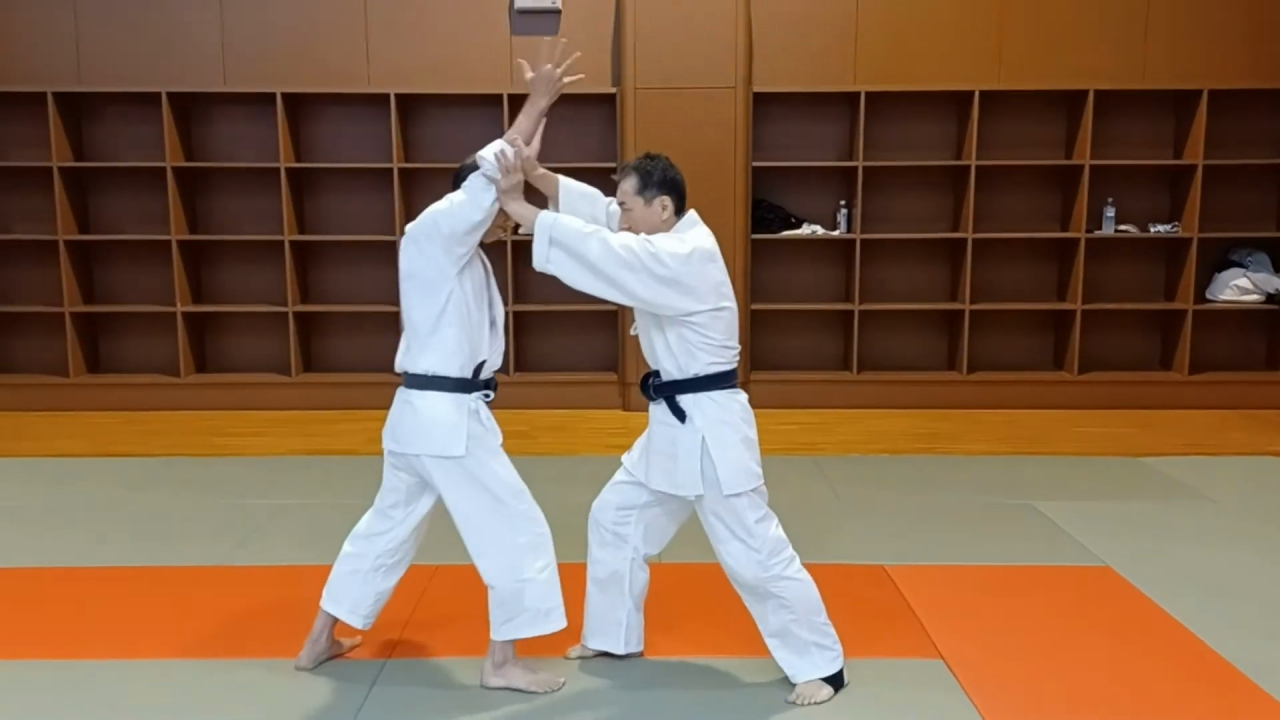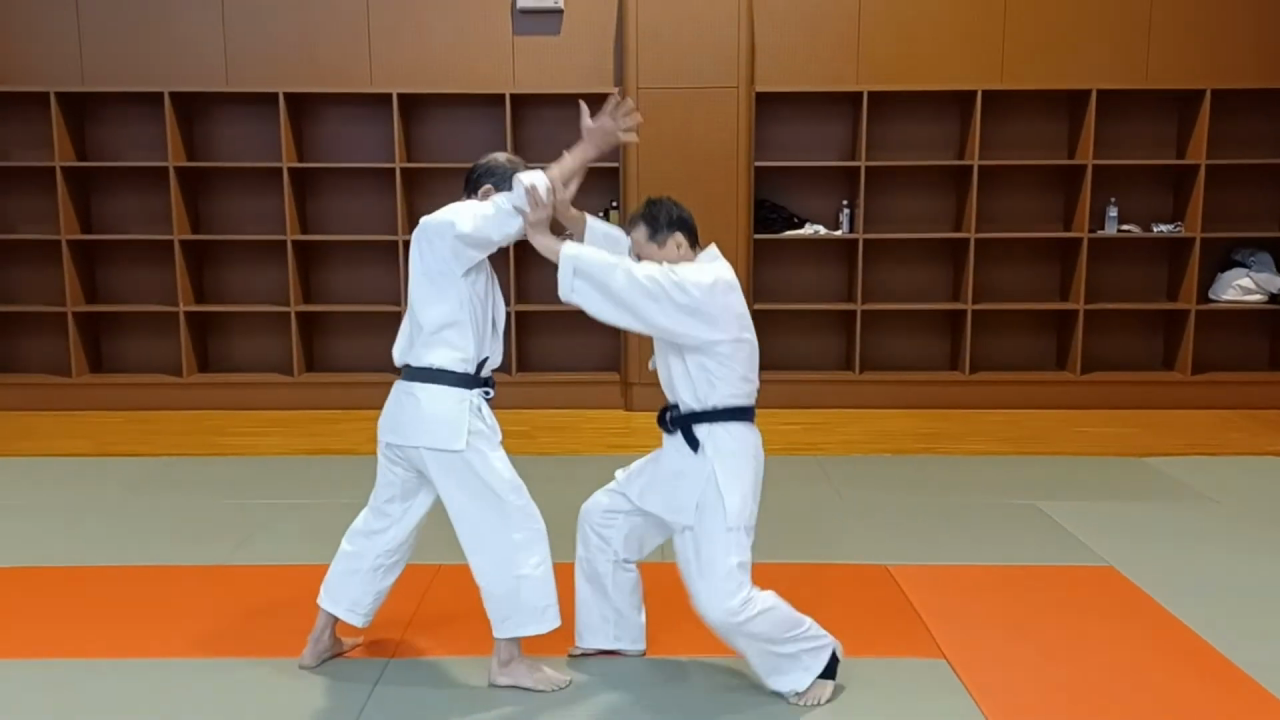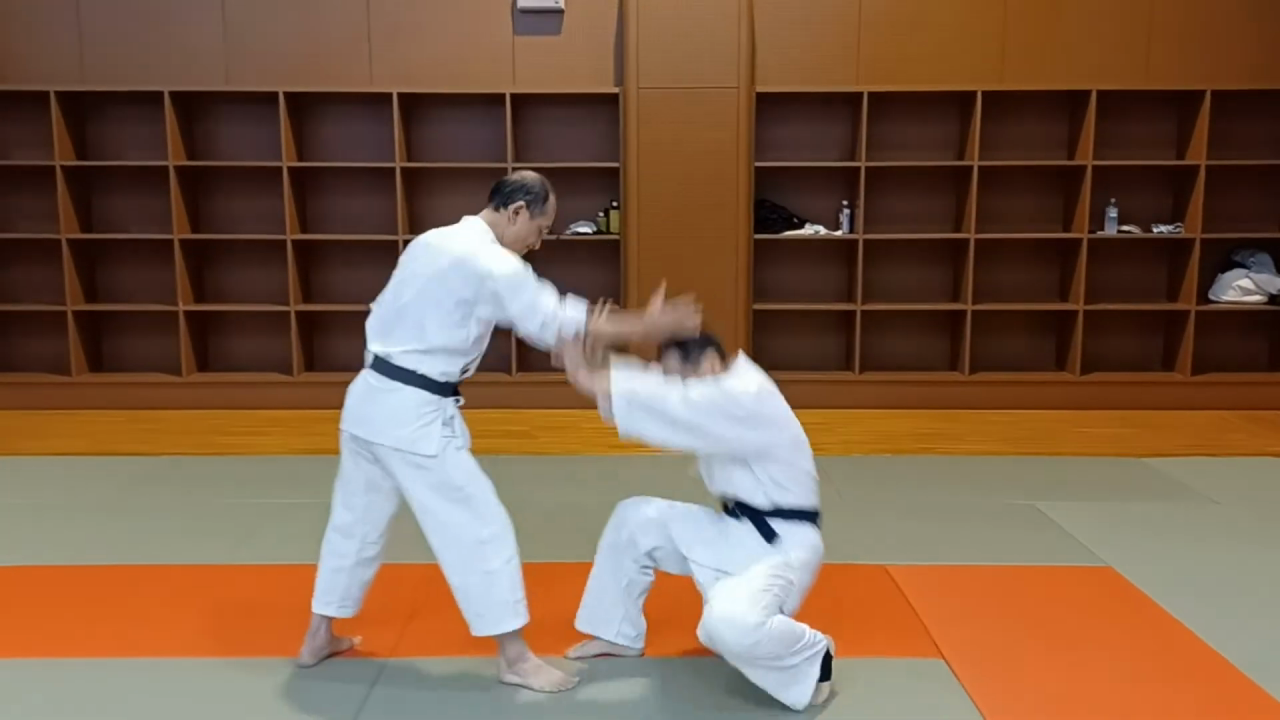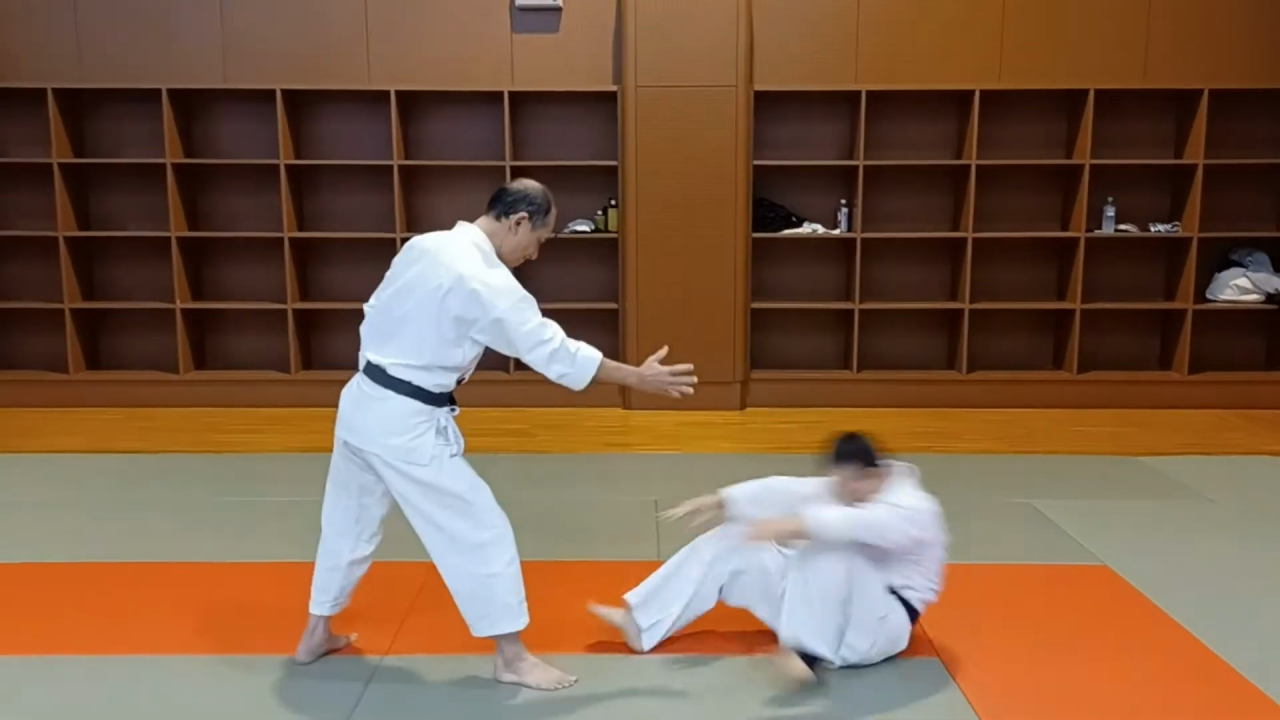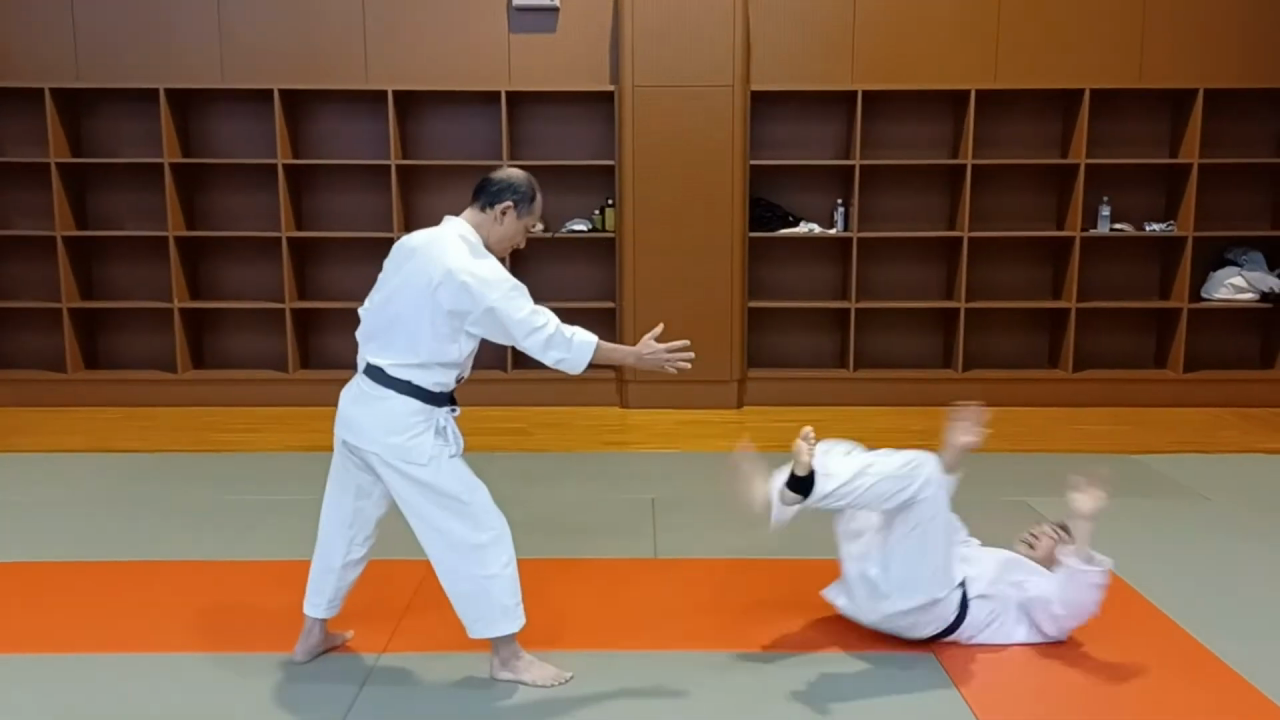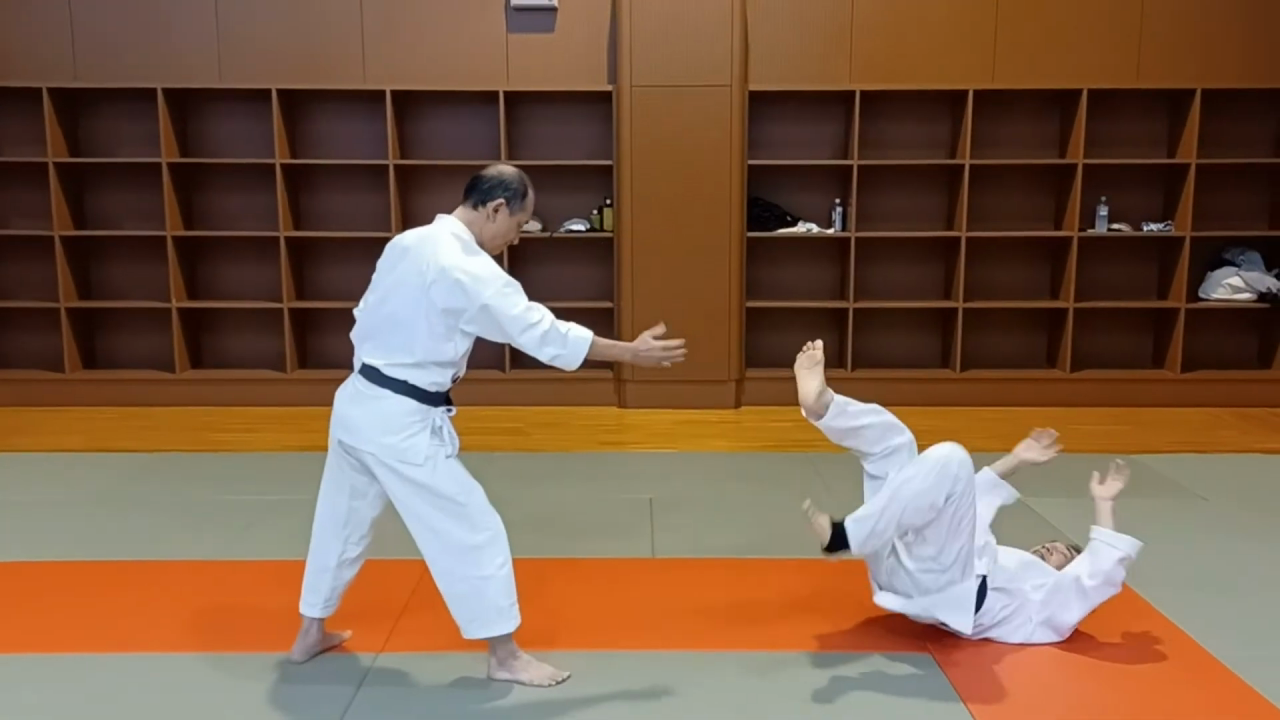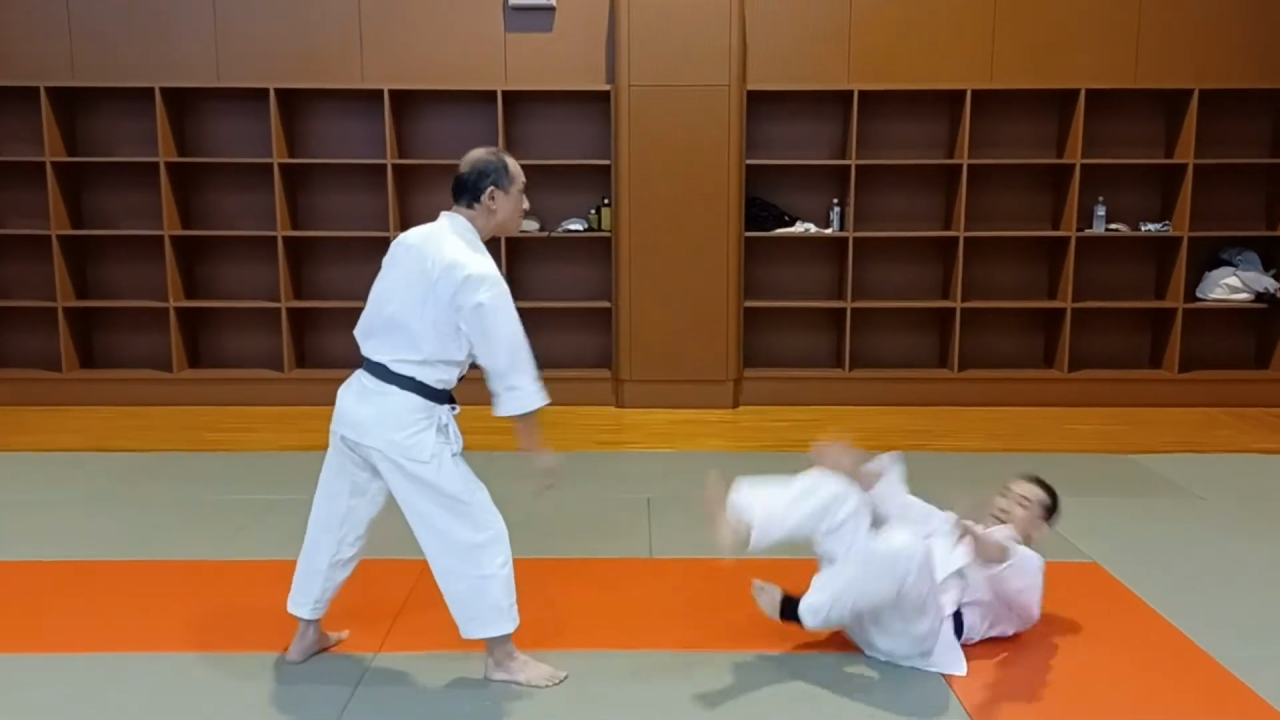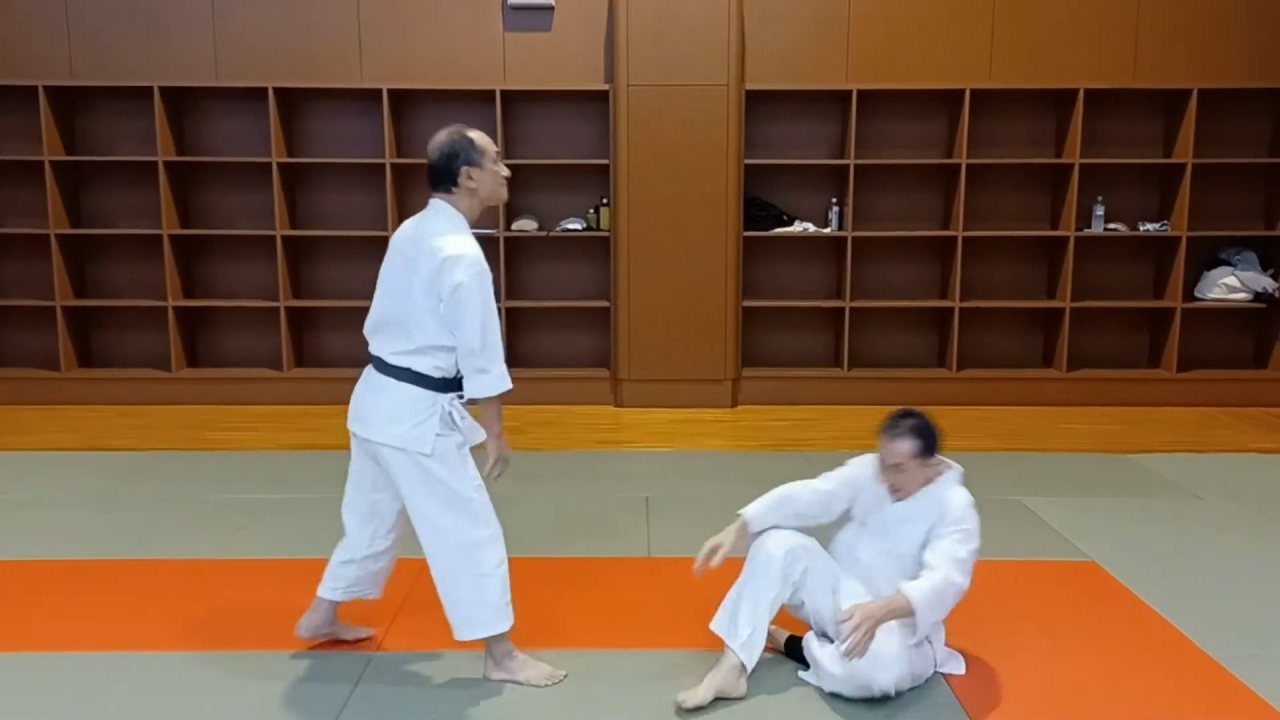
dt=0.3s
person 1, frame 1
left shoulder: (459, 250)
right shoulder: (432, 232)
right elbow: (489, 176)
right wrist: (538, 103)
left hip: (420, 413)
right hip: (447, 417)
left knee: (388, 525)
right knee: (515, 530)
left ankle: (320, 639)
right ankle: (501, 660)
person 1, frame 2
left shoulder: (455, 244)
right shoulder: (444, 227)
right elbow: (520, 206)
right wrist: (590, 147)
left hip: (412, 405)
right hip: (446, 414)
left knee: (384, 521)
right knee: (511, 524)
left ankle: (321, 638)
right ankle: (510, 659)
person 1, frame 3
left shoulder: (435, 241)
right shoulder: (486, 261)
left elbow: (386, 312)
right elbow: (556, 320)
right wrist: (646, 327)
left hip: (371, 395)
right hip: (416, 415)
left knee: (355, 518)
right knee: (479, 528)
left ankle: (319, 636)
right ankle: (514, 656)
person 1, frame 4
left shoulder: (423, 245)
right shoulder: (488, 283)
left elbow: (375, 313)
right elbow: (555, 353)
right wrist: (639, 377)
left hip: (361, 403)
right hip: (409, 425)
left knee: (348, 522)
right knee: (480, 532)
left ankle: (316, 633)
right ankle: (511, 656)
person 1, frame 5
left shoulder: (414, 244)
right shoulder: (476, 274)
left elbow: (372, 316)
right elbow: (549, 338)
right wrist: (636, 356)
left hip: (361, 404)
right hip: (409, 424)
left knee: (347, 522)
right knee: (478, 533)
left ankle: (313, 633)
right ankle: (507, 655)
person 1, frame 6
left shoulder: (407, 243)
right shoulder: (471, 271)
left elbow: (368, 318)
right elbow: (543, 334)
right wrist: (632, 351)
left hip: (357, 401)
right hip: (403, 422)
left knee: (341, 520)
right knee: (472, 532)
left ankle: (311, 632)
right ankle: (504, 654)
person 1, frame 7
left shoulder: (413, 241)
right shoulder: (477, 272)
right elbow: (508, 364)
right wrist: (534, 445)
left hip: (358, 400)
right hip: (410, 421)
left knee: (338, 522)
right knee: (475, 532)
left ankle: (306, 633)
right ankle: (502, 655)
person 1, frame 8
left shoulder: (412, 232)
right shoulder: (456, 253)
right elbow: (480, 352)
left wrist: (469, 415)
right wrist: (493, 431)
left hip: (377, 397)
right hip: (416, 412)
left knee: (371, 520)
right knee: (469, 529)
left ankle: (323, 616)
right ankle: (500, 654)
person 2, frame 1
left shoulder: (684, 258)
right shoulder: (670, 243)
left elbow: (601, 252)
right elbow: (595, 211)
left wrist: (520, 209)
right wrist: (536, 175)
left hip: (710, 423)
right hip: (673, 421)
left knee: (756, 555)
right knee: (614, 520)
left ankle: (822, 665)
right ankle: (613, 637)
person 2, frame 2
left shoulder: (705, 288)
right shoulder: (690, 281)
left elbow: (625, 282)
right elbow: (617, 251)
left wrist: (547, 243)
right wrist: (567, 214)
left hip: (719, 456)
right hip: (686, 449)
left knee: (721, 598)
right knee: (603, 519)
left ankle: (814, 657)
right ankle: (615, 635)
person 2, frame 3
left shoulder: (748, 400)
right shoulder: (725, 388)
left elbow: (673, 408)
right elbow: (653, 386)
left wrist: (591, 380)
right wrist: (595, 370)
left hip: (782, 545)
right hip: (740, 531)
left knee: (729, 623)
right knee: (634, 518)
left ankle: (811, 657)
right ankle: (617, 635)
person 2, frame 4
left shoulder: (913, 509)
right shoulder: (845, 492)
left elbow: (862, 528)
right elbow: (786, 495)
left wrist: (793, 526)
right wrist: (716, 502)
left hip: (873, 627)
right hip: (814, 602)
left knee: (830, 549)
right knee: (724, 546)
left ankle: (807, 650)
right ankle: (640, 621)
person 2, frame 5
left shoulder: (1040, 589)
right shoulder: (986, 555)
left elbow: (1075, 599)
right elbow: (926, 512)
left wrist: (1082, 527)
right wrist: (953, 452)
left hip: (923, 601)
right hip: (880, 581)
left knee: (920, 471)
right knee: (845, 458)
left ankle: (803, 486)
right ankle: (775, 495)
person 2, frame 6
left shoulder: (1048, 599)
right shoulder: (1015, 562)
left elbow: (1098, 574)
right elbow: (963, 506)
left wrist: (1103, 504)
right wrist: (1015, 460)
left hip: (940, 586)
right hip: (900, 561)
left knee: (947, 460)
right knee: (891, 438)
left ankle: (842, 534)
right ankle: (821, 402)
person 2, frame 7
left shoulder: (1016, 587)
right shoulder: (958, 528)
left elbow: (1017, 586)
right elbow: (900, 509)
left wrist: (988, 544)
right wrist: (860, 470)
left hip: (914, 628)
right hip: (868, 604)
left knee: (904, 553)
right knee: (834, 495)
left ankle: (800, 610)
right ankle: (741, 531)
person 2, frame 8
left shoulder: (955, 509)
right shoulder: (872, 471)
left elbow: (946, 581)
right elbow: (806, 495)
left wrist: (880, 612)
right wrist: (739, 526)
left hip: (901, 621)
right hip: (841, 595)
left knee: (882, 668)
right knee: (778, 547)
left ankle: (802, 648)
right ankle: (731, 669)
